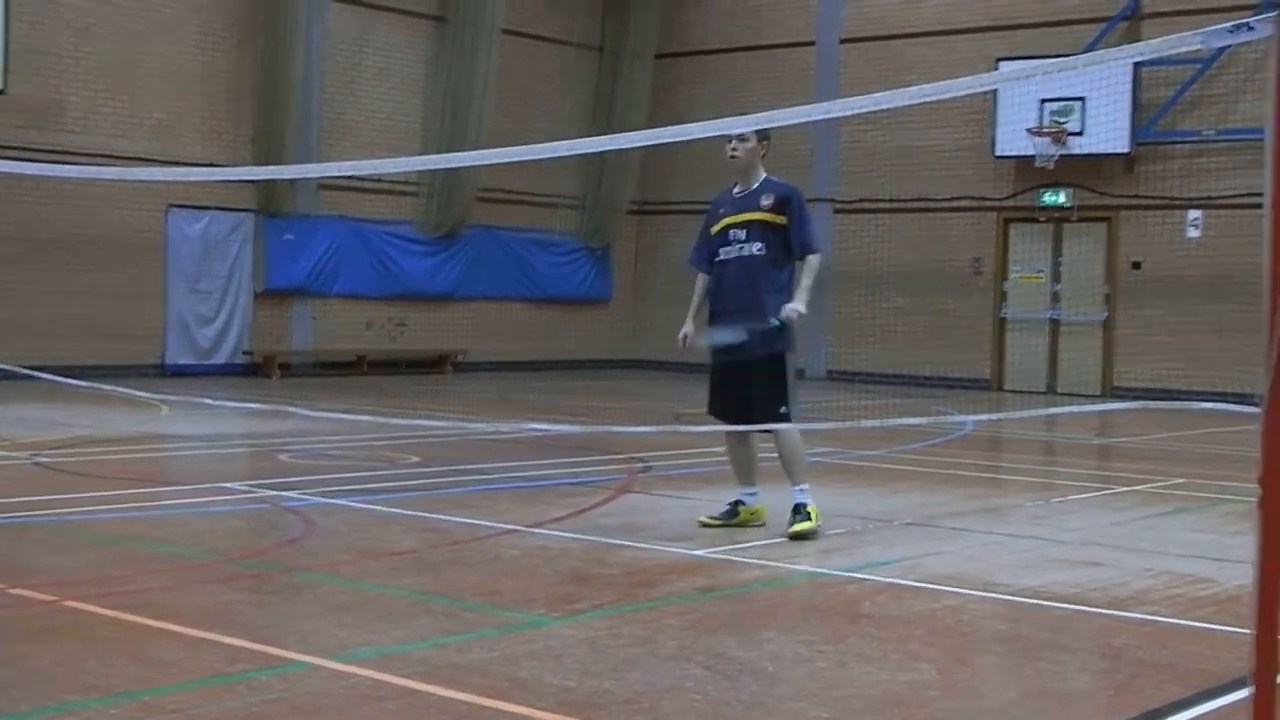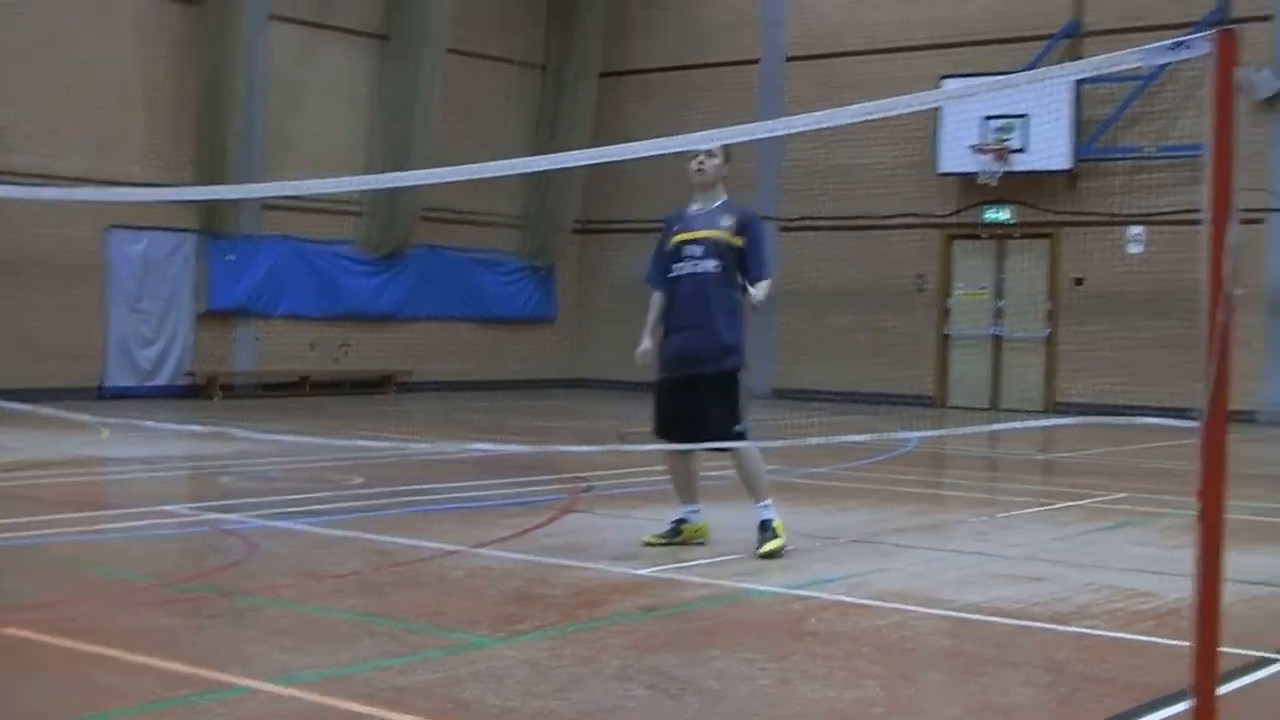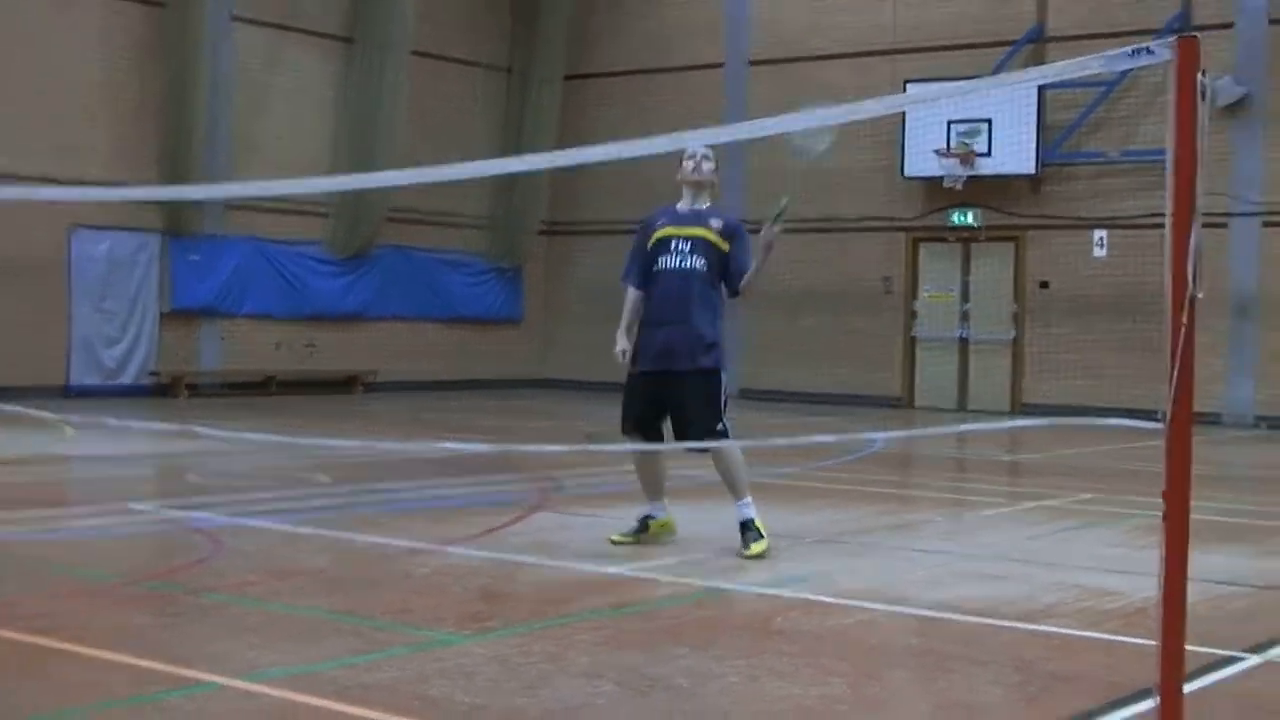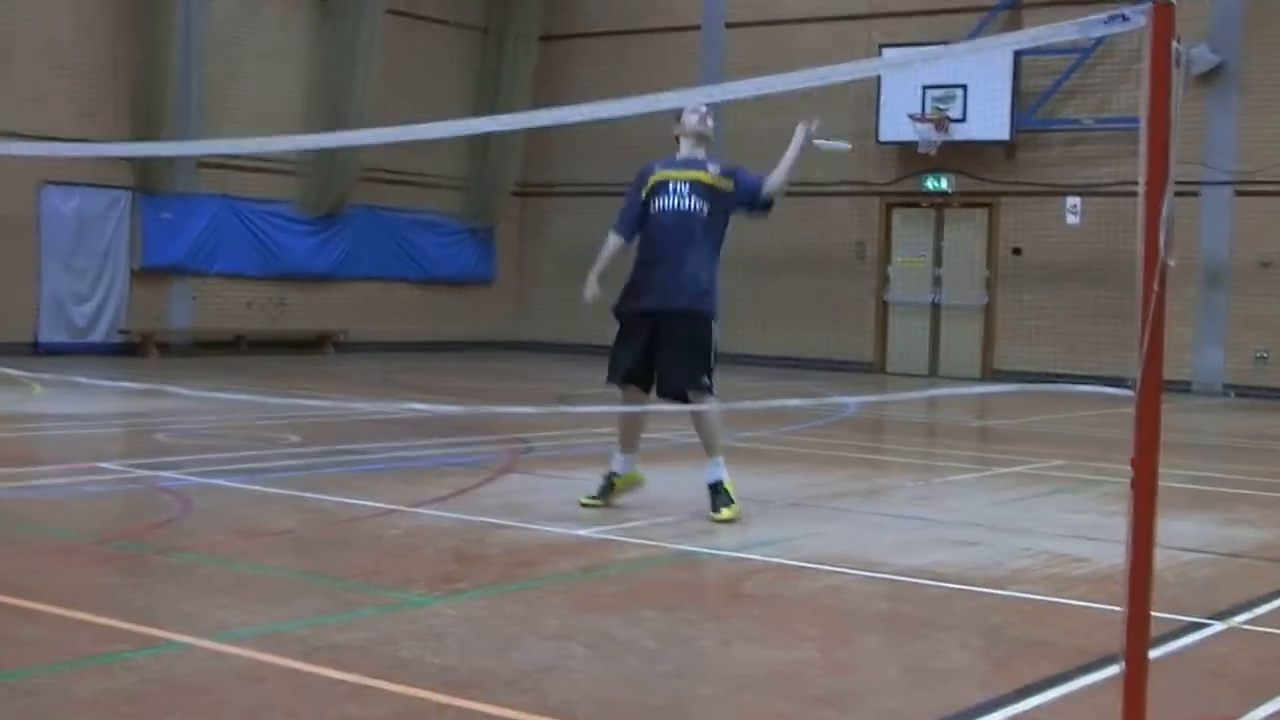
dt=0.1s
person 1, frame 1
left shoulder: (784, 195)
right shoulder: (720, 205)
left elbow: (810, 254)
right elbow: (705, 268)
left wrist: (801, 298)
right wrist: (690, 318)
left hip: (766, 327)
right hip: (725, 329)
left knee: (776, 416)
right knee: (732, 418)
left ankle: (803, 502)
right ankle: (748, 501)
person 1, frame 2
left shoulder: (742, 219)
right shoulder: (675, 223)
left elbow: (762, 277)
left wrist: (757, 294)
right wrist: (649, 335)
left hip: (719, 347)
right hip: (677, 349)
left knee: (731, 435)
right knee: (674, 437)
left ankle: (768, 518)
right ankle: (690, 519)
person 1, frame 3
left shoulder: (726, 227)
right shoulder: (655, 224)
left elbow: (740, 285)
right elbow: (636, 284)
left wrist: (763, 255)
right wrist: (624, 333)
left hip: (697, 349)
right hip: (650, 347)
left knee: (714, 435)
right knee: (643, 435)
left ankle: (749, 518)
right ankle: (657, 516)
person 1, frame 4
left shoulder: (724, 176)
right shoulder: (651, 173)
left elbow: (768, 192)
right elbow: (622, 231)
left wrist: (799, 139)
right wrist: (595, 275)
left hip: (692, 299)
right hip: (644, 296)
left knee: (696, 390)
right knee: (631, 384)
left ankle: (718, 479)
right ankle: (622, 471)
